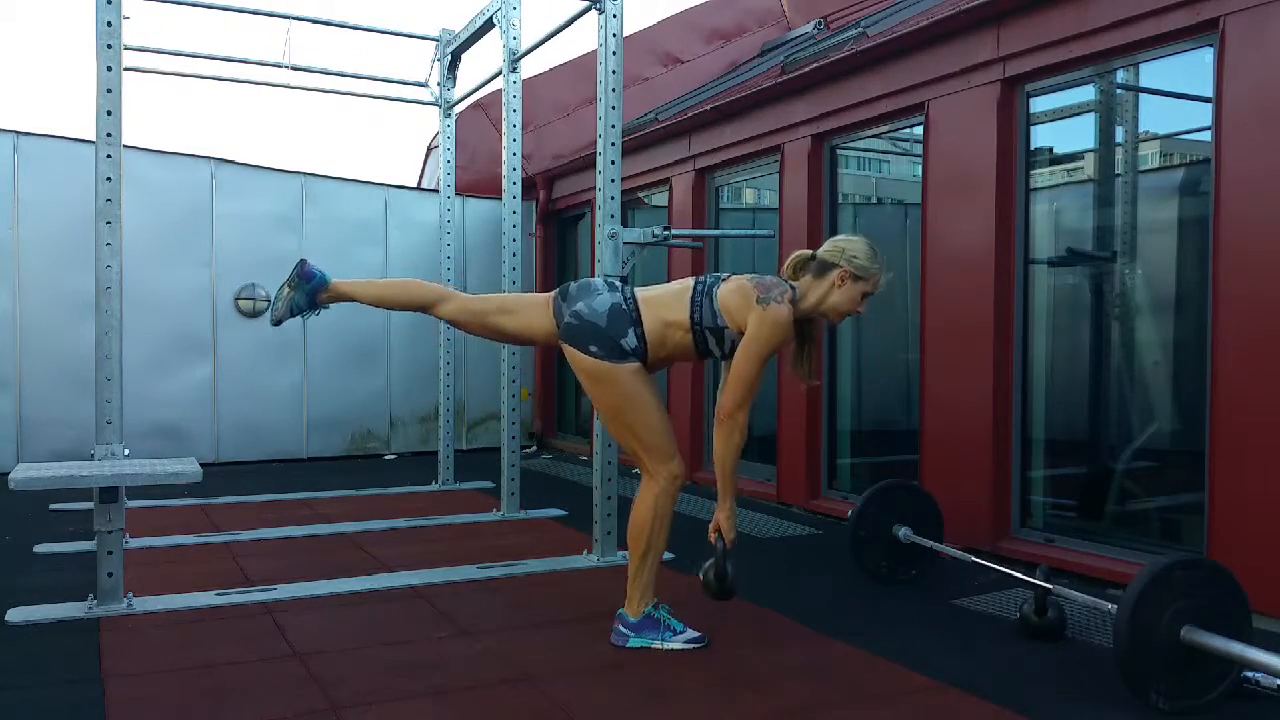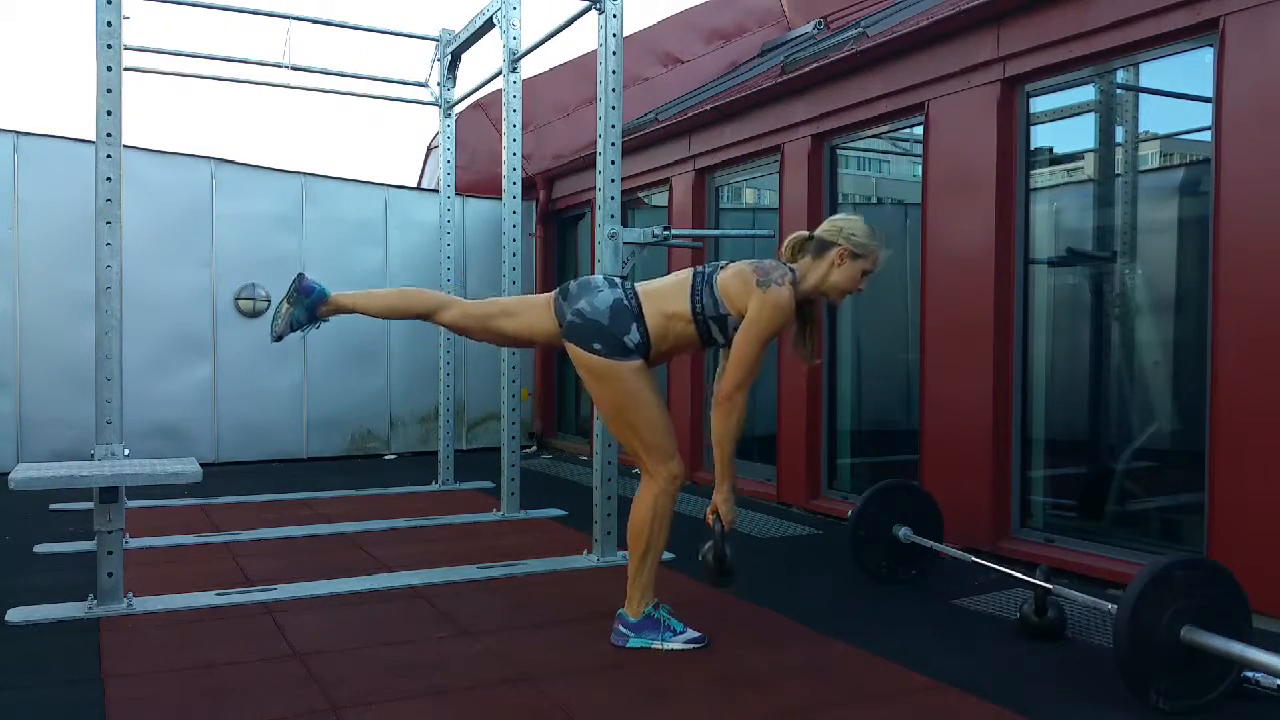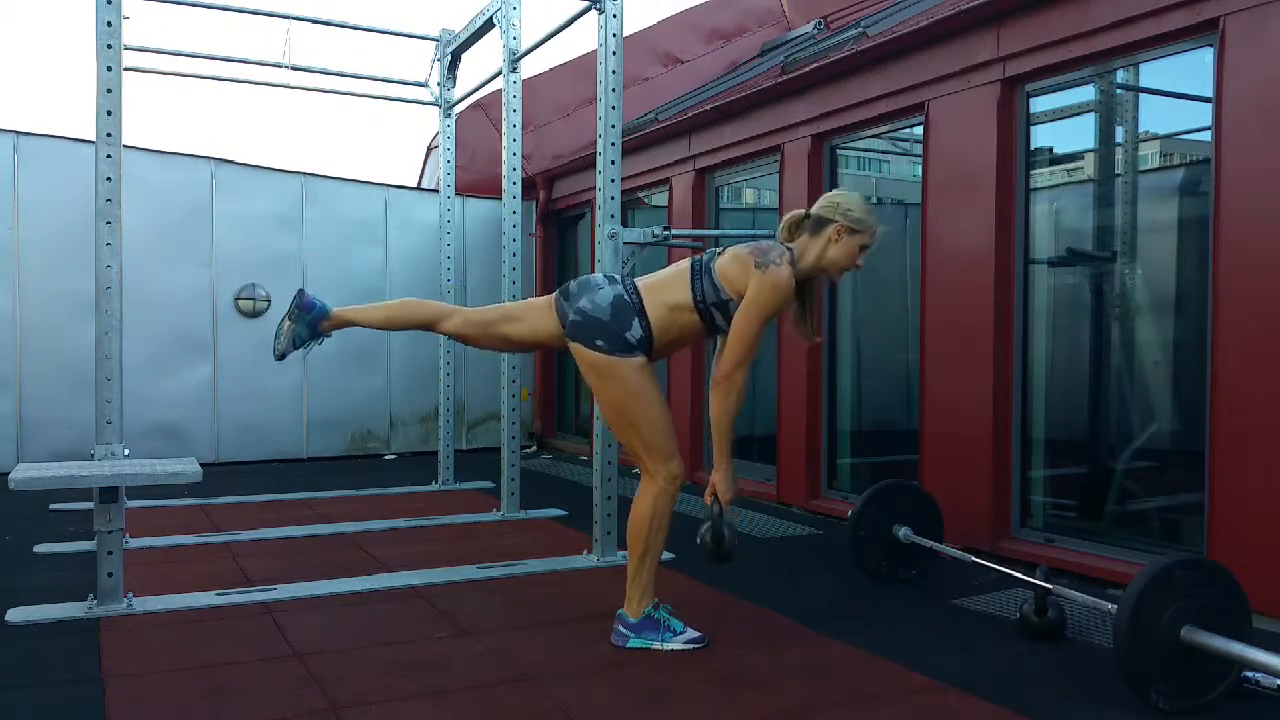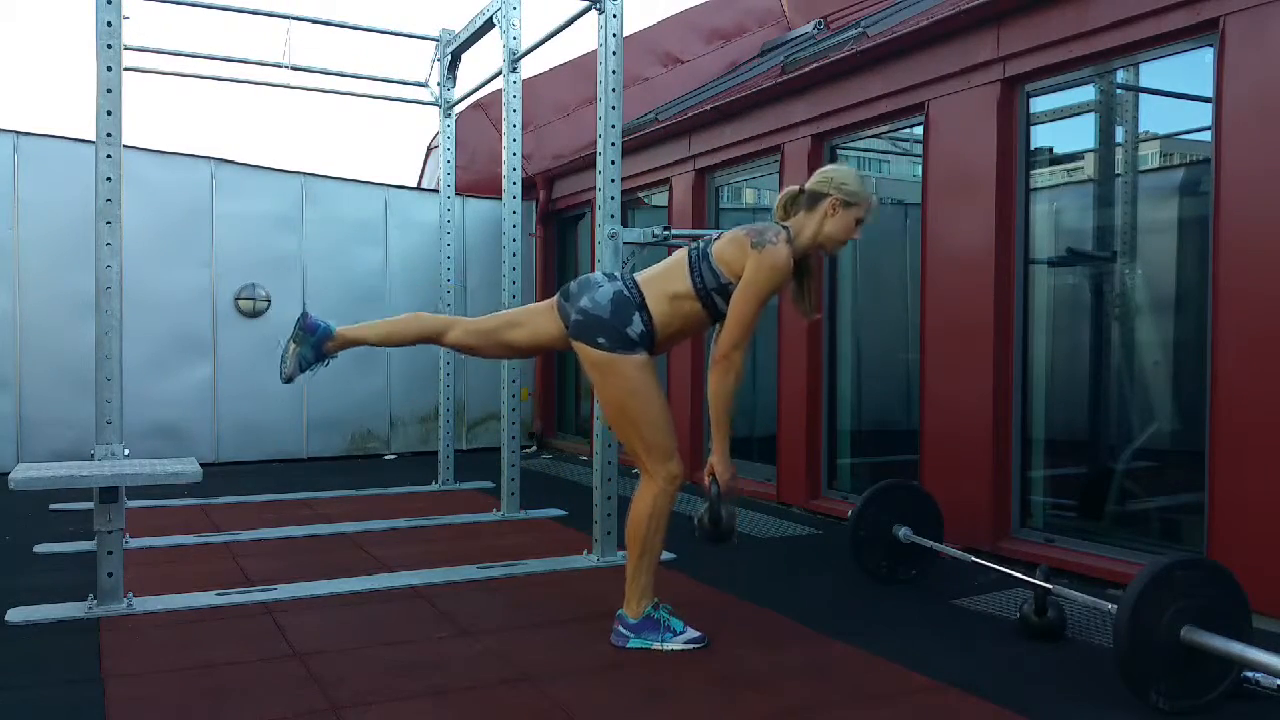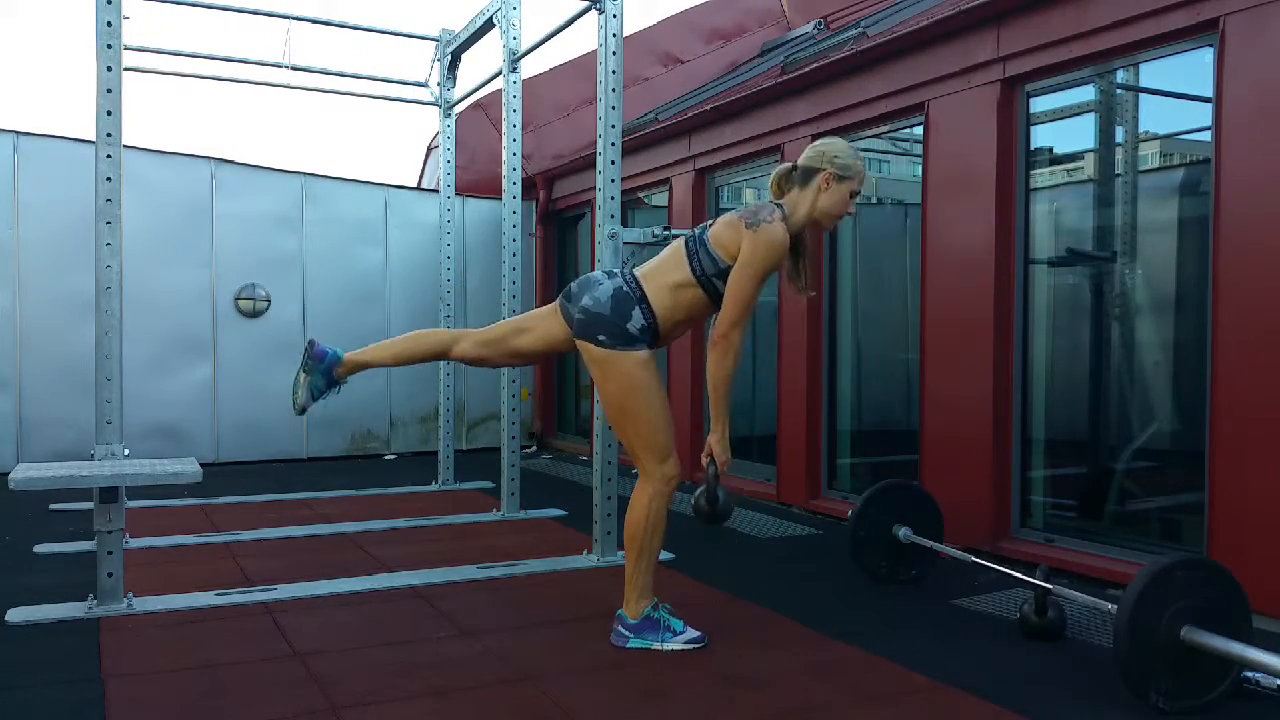
dt=0.1s
person 1, frame 1
left shoulder: (773, 299)
right shoulder: (778, 311)
left elbow: (731, 408)
right elbow: (731, 414)
right wrist: (726, 503)
left hip: (592, 304)
right hip: (603, 330)
left knee: (447, 304)
right knee: (665, 472)
left ankle: (320, 286)
right ankle: (637, 617)
person 1, frame 2
left shoulder: (773, 279)
right shoulder: (779, 293)
left elbow: (728, 389)
right elbow: (729, 396)
right wrist: (724, 488)
left hip: (594, 305)
right hip: (607, 329)
left knee: (449, 307)
right knee: (664, 472)
left ankle: (318, 302)
right ankle: (636, 618)
person 1, frame 3
left shoulder: (771, 262)
right shoulder: (778, 274)
left elbow: (725, 371)
right elbow: (727, 377)
right wrist: (723, 467)
left hip: (595, 302)
right hip: (609, 325)
left knee: (449, 318)
right knee: (665, 470)
left ankle: (320, 315)
right ankle: (636, 617)
person 1, frame 4
left shoulder: (770, 241)
right shoulder: (776, 251)
left elbow: (722, 348)
right elbow: (727, 356)
right wrist: (720, 450)
left hip: (598, 303)
right hip: (614, 324)
left knee: (458, 330)
right knee: (663, 473)
left ankle: (325, 338)
right ankle: (636, 618)
person 1, frame 5
left shoulder: (766, 223)
right shoulder: (772, 233)
left elbow: (718, 328)
right elbow: (725, 337)
right wrist: (719, 429)
left hip: (600, 299)
right hip: (616, 320)
left knee: (464, 343)
right knee: (661, 472)
left ankle: (335, 364)
right ankle: (636, 618)
